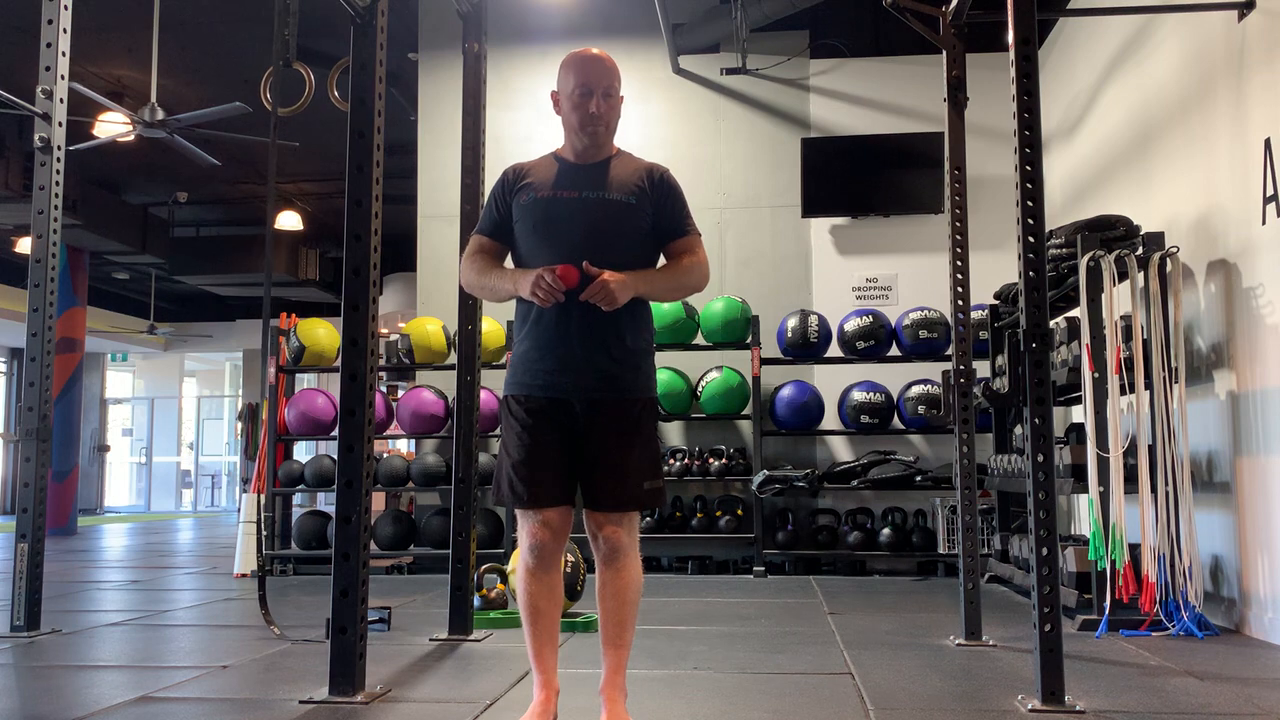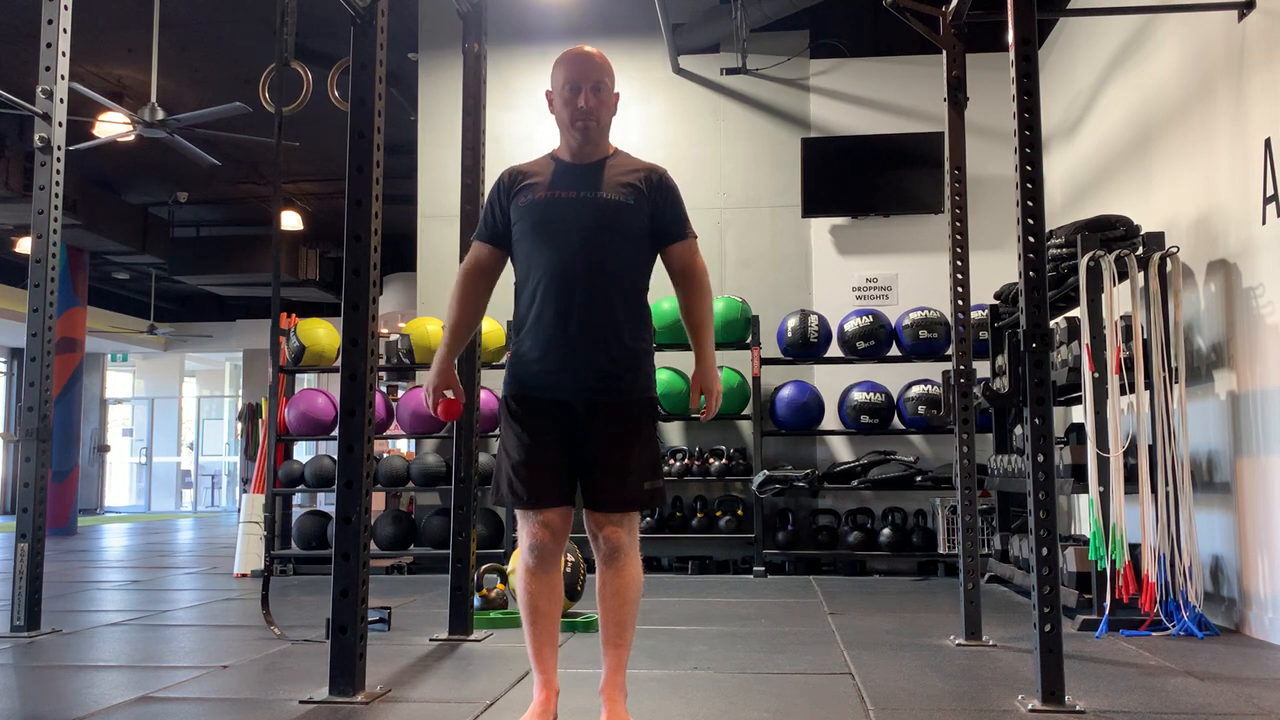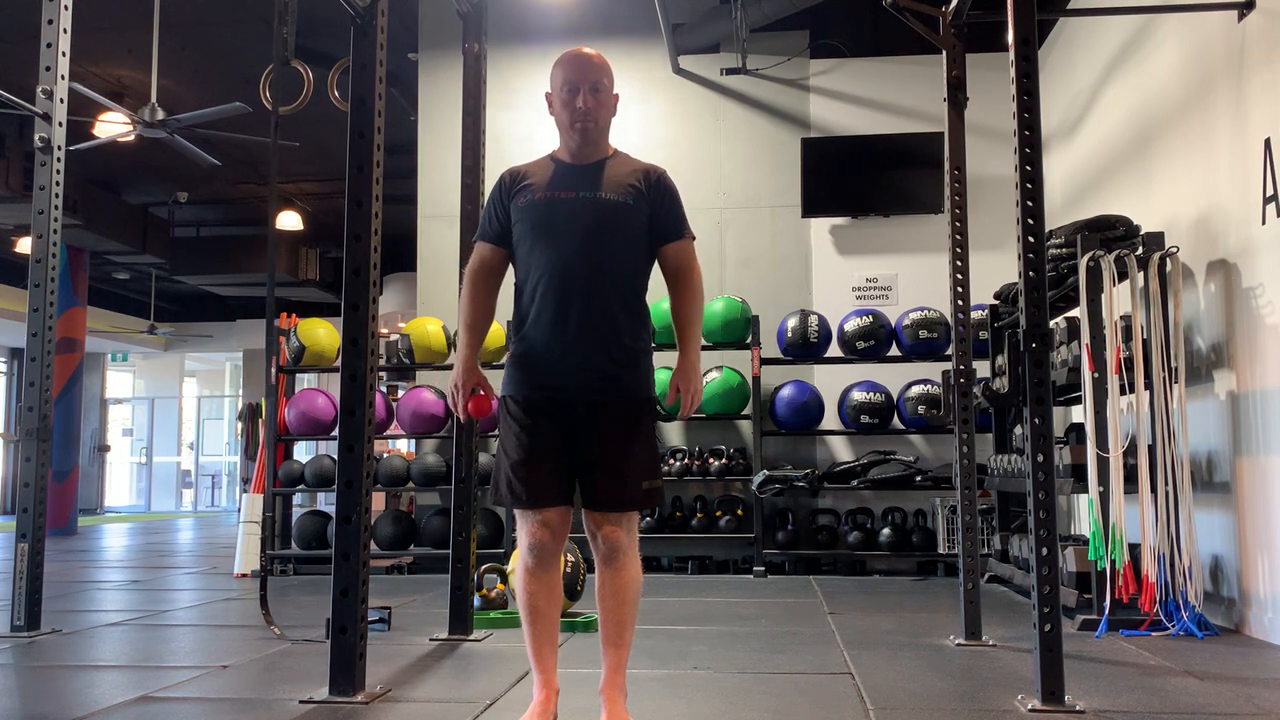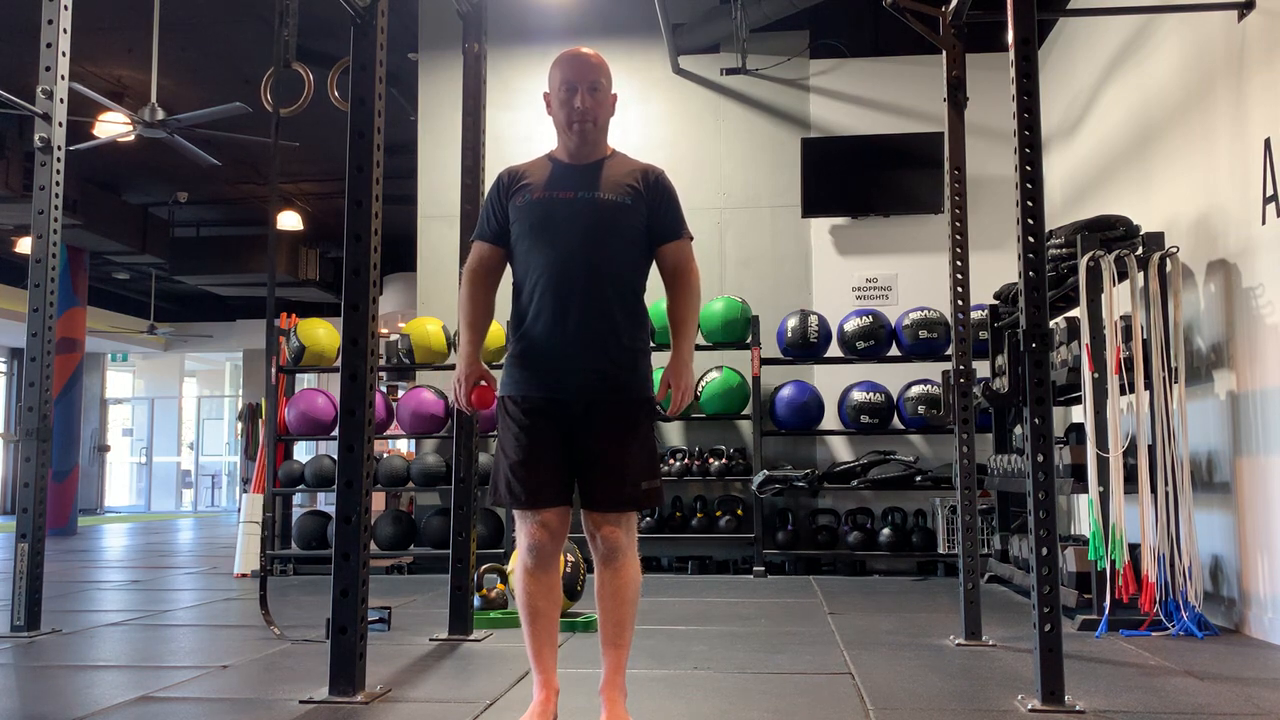
dt=0.7s
person 1, frame 1
left shoulder: (651, 181)
right shoulder: (518, 181)
left elbow: (694, 267)
right elbow: (472, 267)
left wrist: (632, 282)
right wrist: (519, 280)
left hip: (621, 389)
right hip: (536, 386)
left knee: (615, 536)
right knee: (539, 537)
person 1, frame 2
left shoulder: (649, 182)
right shoulder: (516, 183)
left elbow: (689, 271)
right elbow: (477, 272)
left wrist: (705, 358)
right wrist: (446, 356)
left hip: (621, 390)
right hip: (535, 389)
left knee: (616, 537)
right knee: (538, 537)
person 1, frame 3
left shoulder: (647, 183)
right shoulder: (516, 184)
left elbow: (683, 270)
right elbow: (483, 270)
left wrist: (689, 354)
right wrist: (466, 355)
left hip: (620, 389)
right hip: (534, 388)
left knee: (615, 537)
right knee: (538, 537)
person 1, frame 4
left shoulder: (645, 182)
right shoulder: (514, 184)
left elbow: (681, 270)
right elbow: (480, 270)
left wrist: (683, 353)
right wrist: (468, 349)
left hip: (619, 388)
right hip: (532, 388)
left knee: (614, 536)
right knee: (537, 537)
